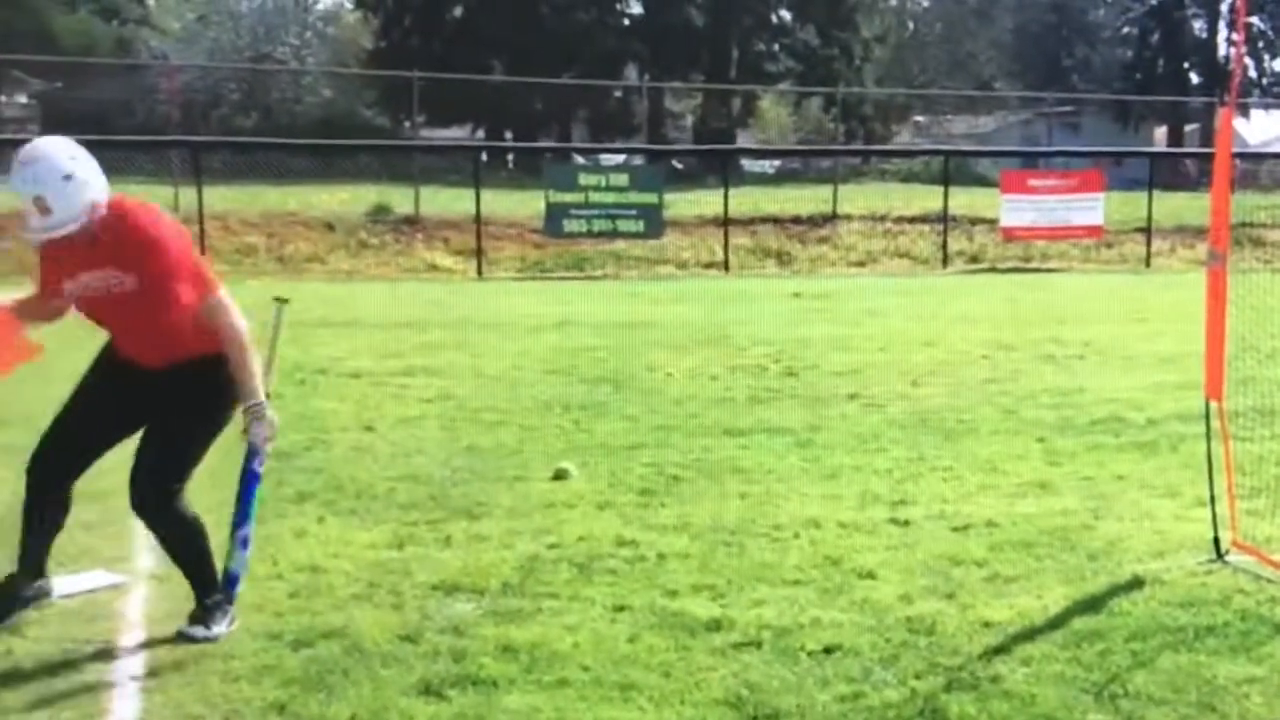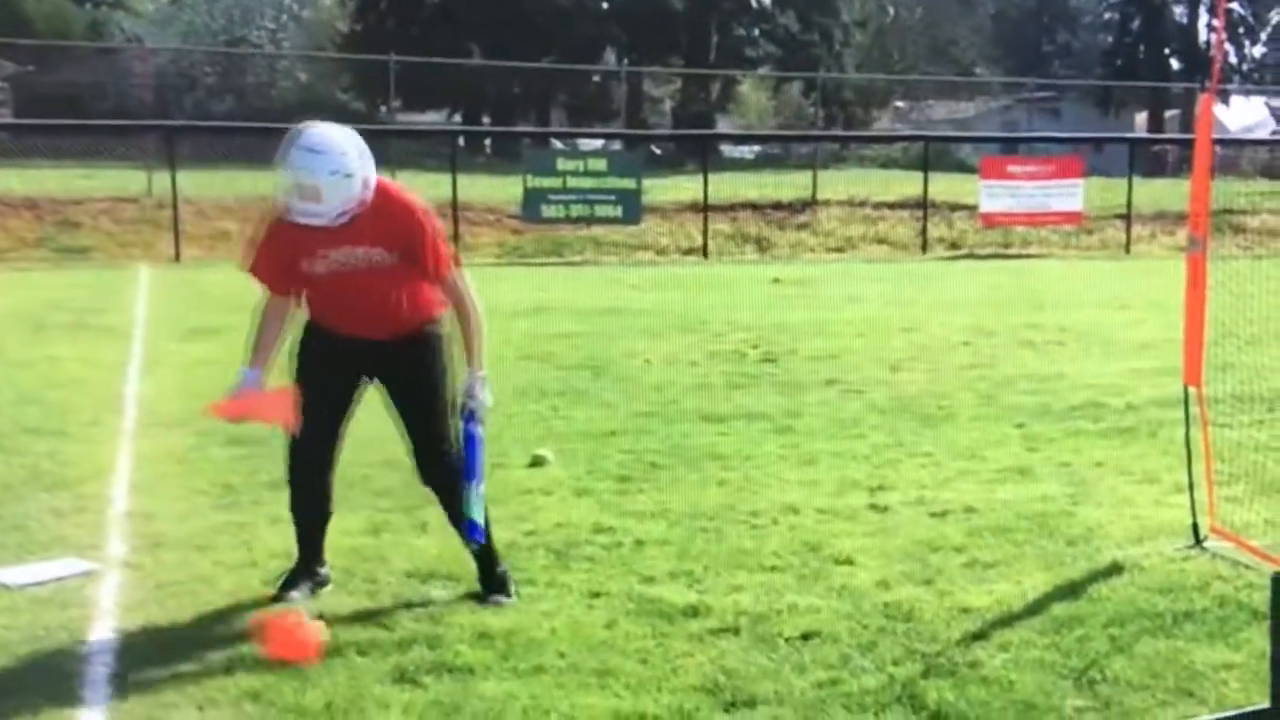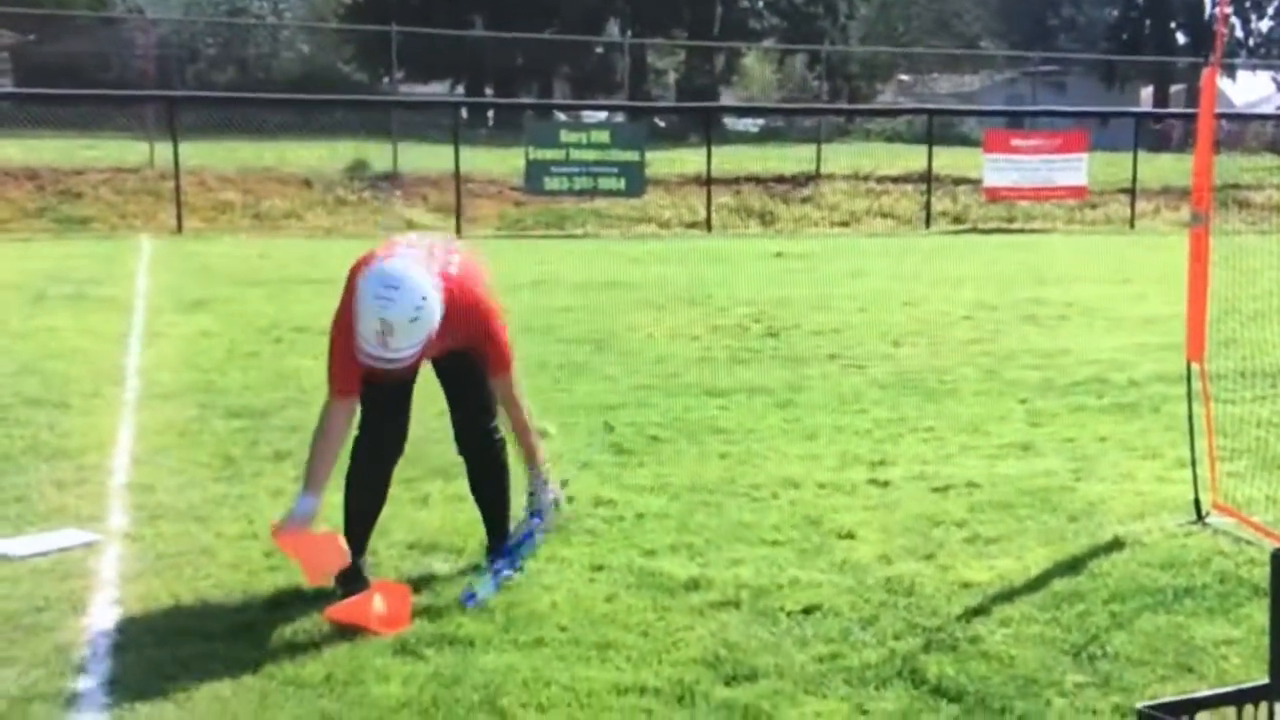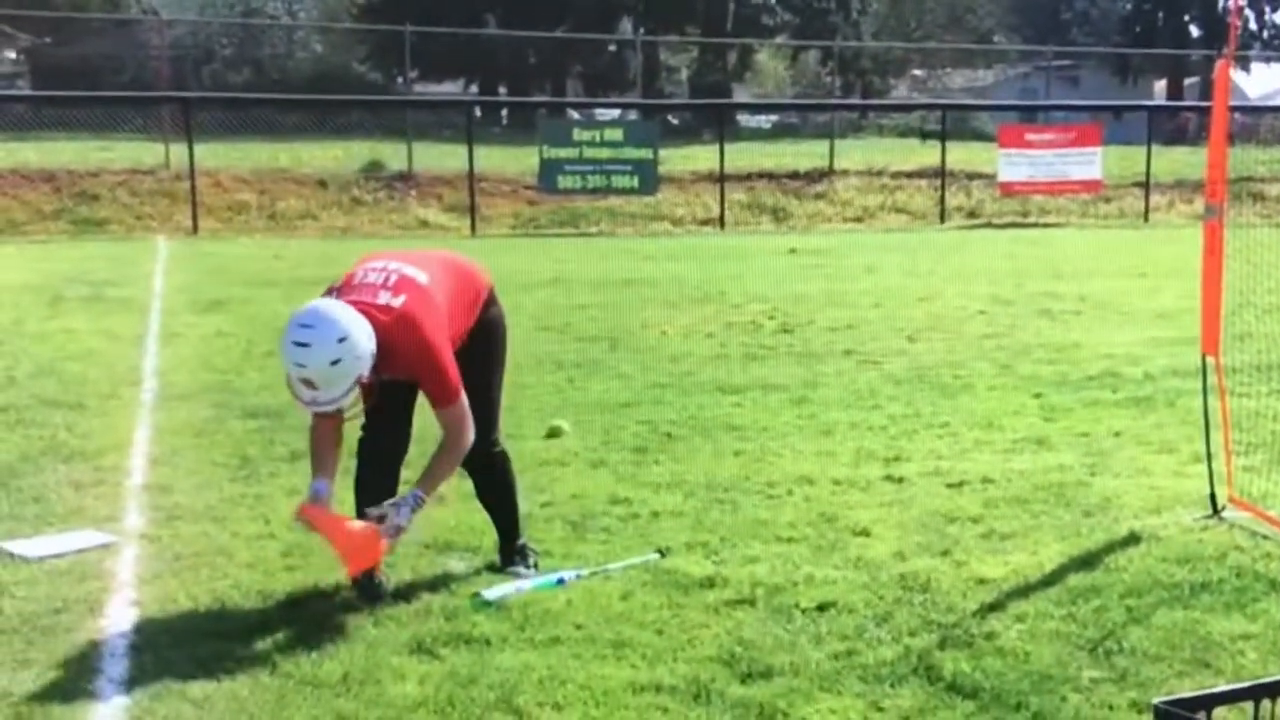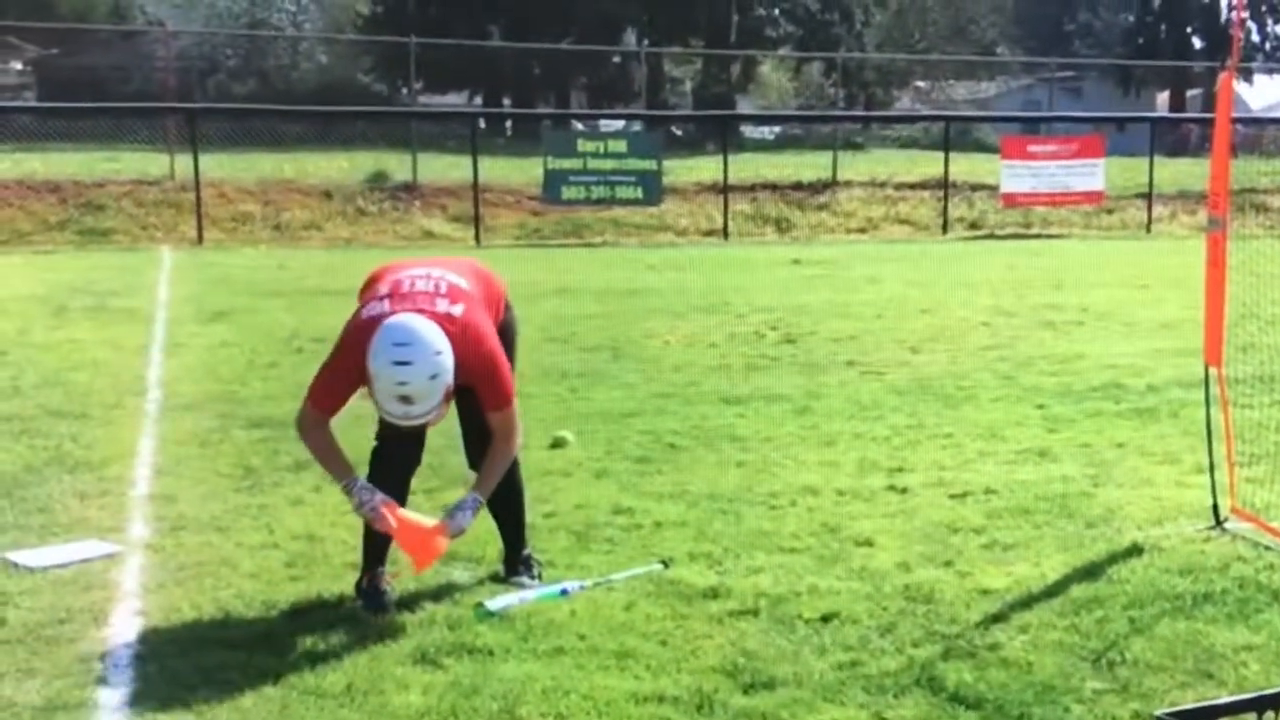
dt=0.7s
person 1, frame 1
left shoulder: (148, 233)
right shoulder: (57, 244)
left elbow: (222, 315)
right elbow: (52, 303)
left wrist: (255, 405)
left hip: (203, 371)
right hip: (132, 362)
left knee: (154, 493)
right knee: (49, 464)
left ankle: (215, 600)
person 1, frame 2
left shoulder: (403, 213)
right shoulder: (291, 223)
left elbow: (456, 290)
right elbow: (279, 301)
left wrist: (476, 373)
right wrist: (254, 373)
left hip: (411, 336)
right hip: (333, 339)
left knee: (439, 455)
right knee: (307, 453)
left ankle: (490, 565)
right ankle: (309, 566)
person 1, frame 3
left shoulder: (469, 300)
right shoulder: (358, 312)
left elbow: (508, 394)
right elbow: (340, 408)
left wrist: (539, 481)
right wrist: (308, 501)
left hip: (459, 330)
right hip: (386, 318)
left knee: (479, 432)
right knee: (380, 437)
left ankle: (501, 547)
right ankle: (350, 560)
person 1, frame 4
left shoulder: (419, 338)
right shoulder: (317, 339)
left elbow: (460, 434)
right elbow: (325, 420)
left wrist: (413, 503)
right wrist: (320, 485)
left knee: (481, 443)
right knee: (381, 442)
left ankle: (513, 547)
person 1, frame 5
left shoulder: (478, 343)
right shoulder: (358, 344)
left elbow: (508, 435)
right elbow: (310, 421)
left wrist: (472, 502)
right wrist: (354, 487)
left knee: (487, 445)
right knee: (396, 449)
left ankle: (518, 556)
right ankle: (372, 573)
